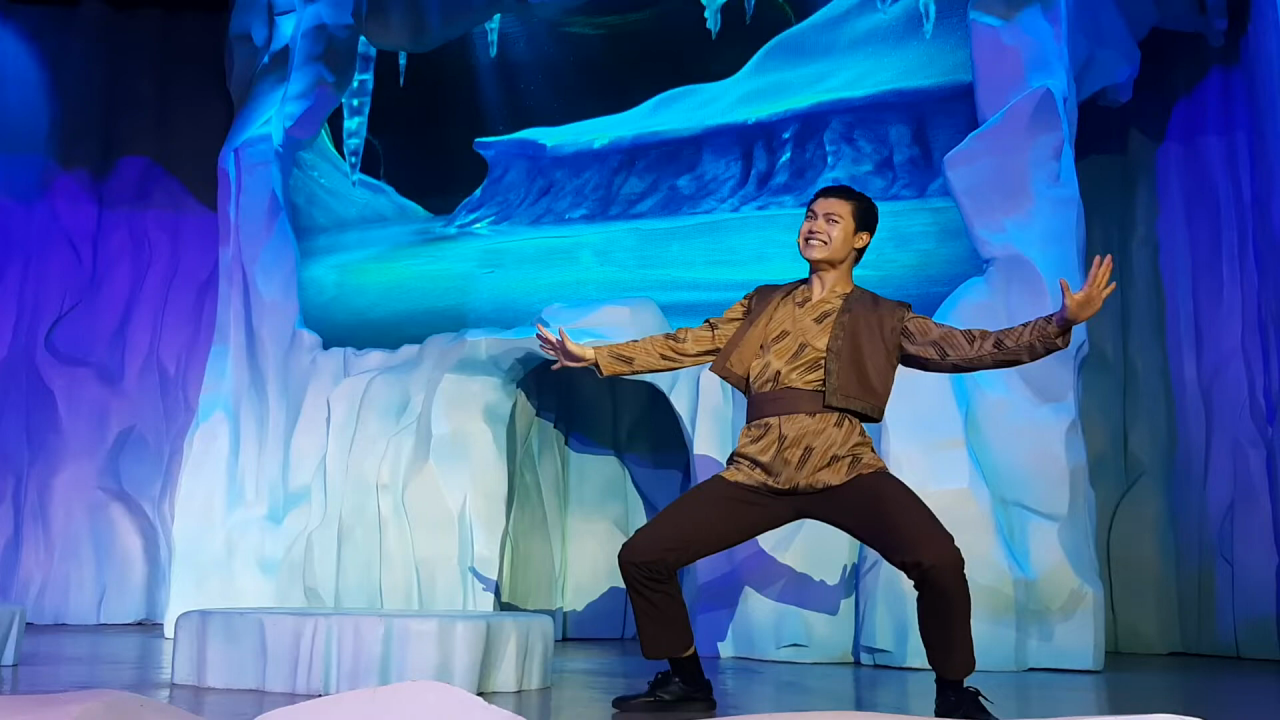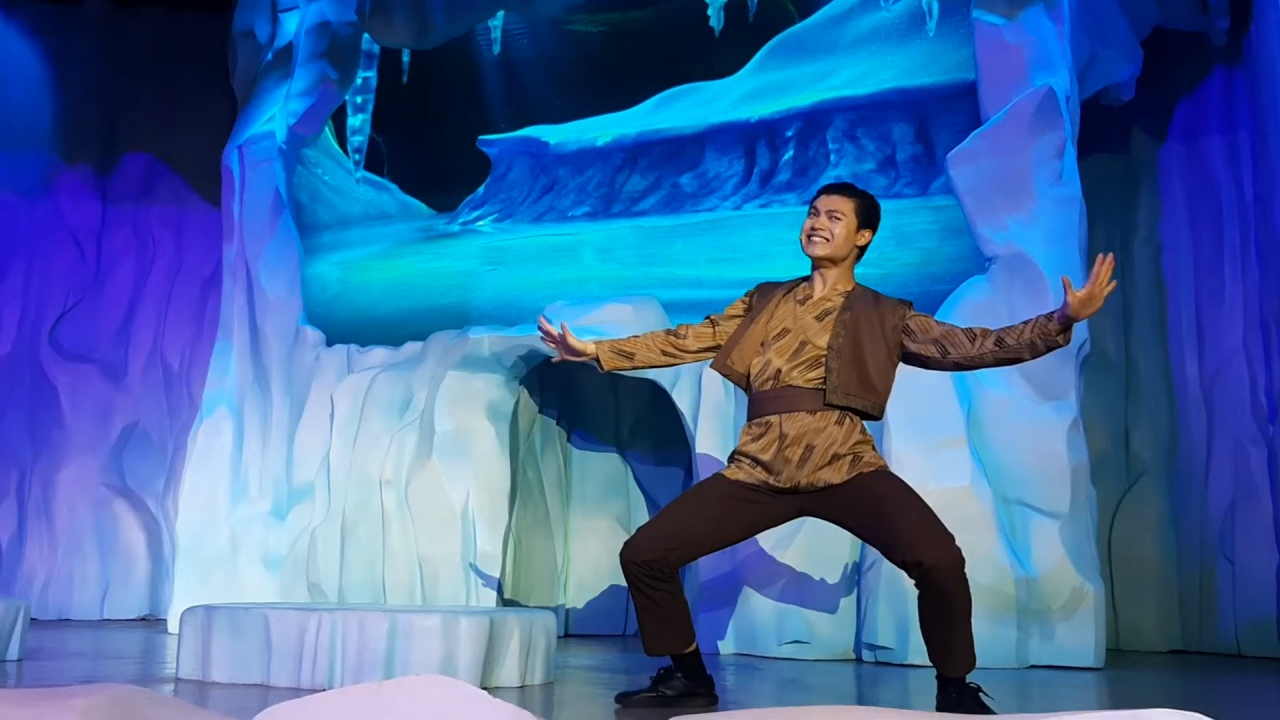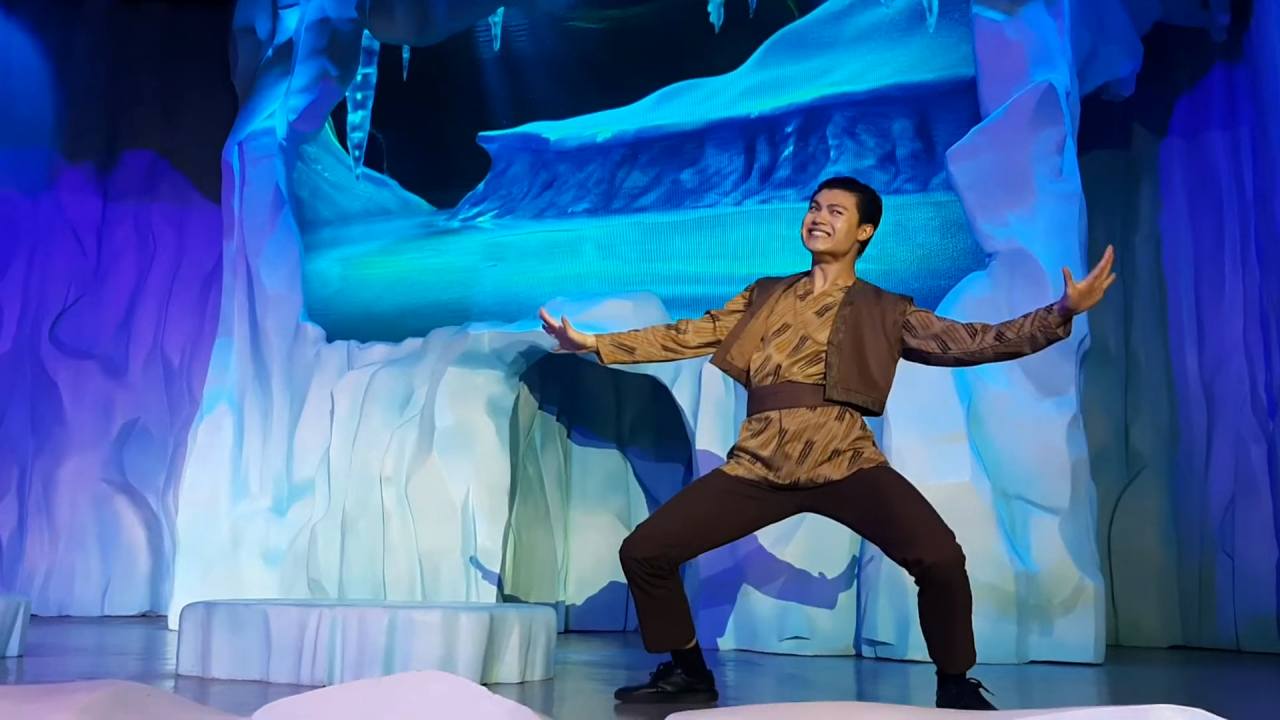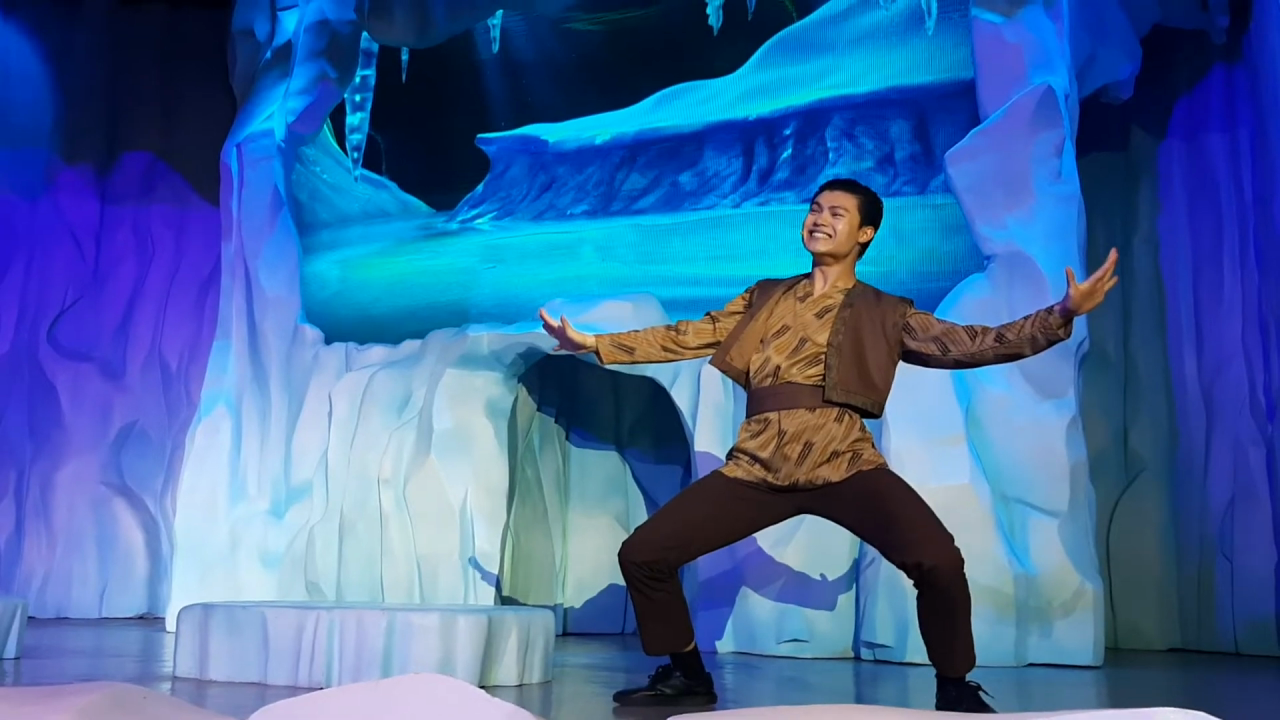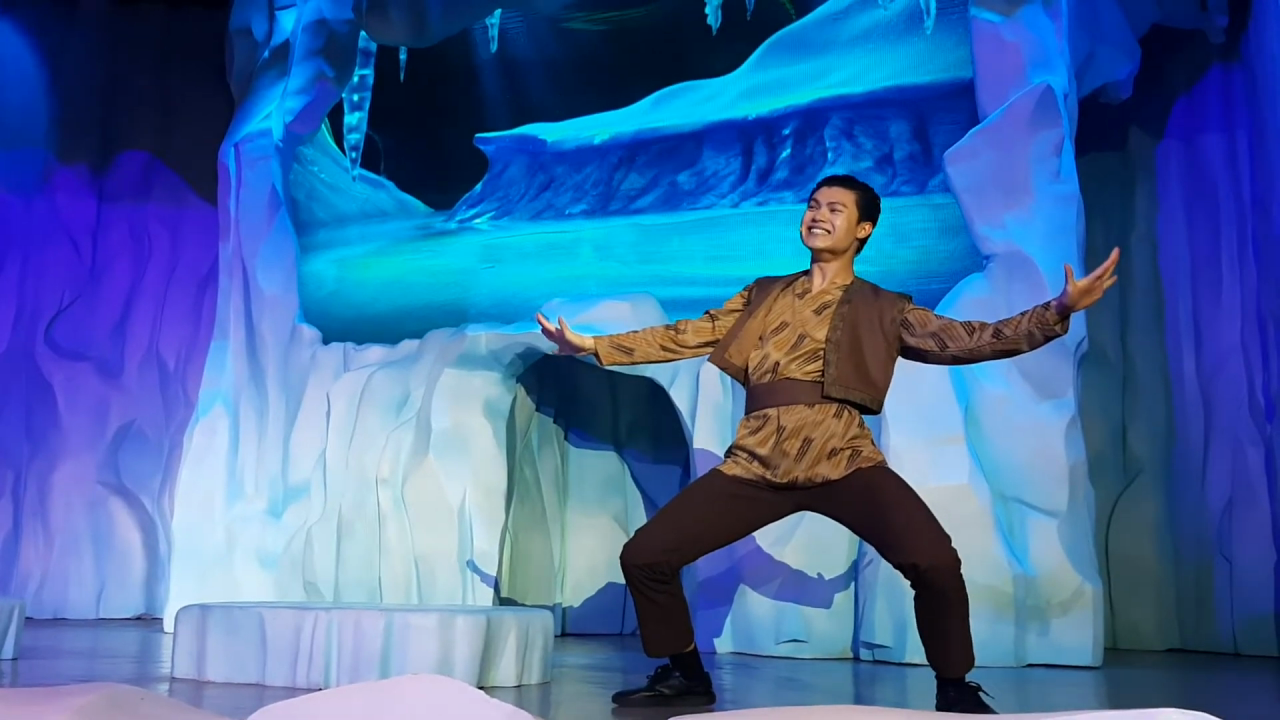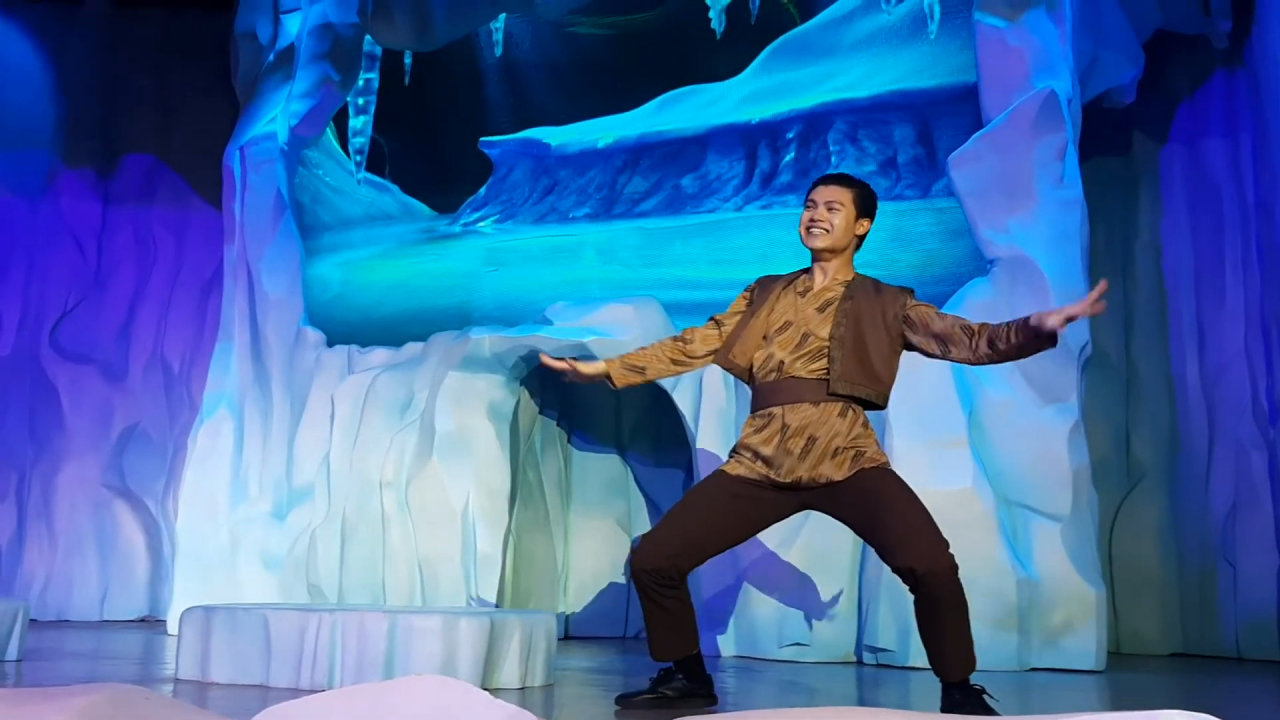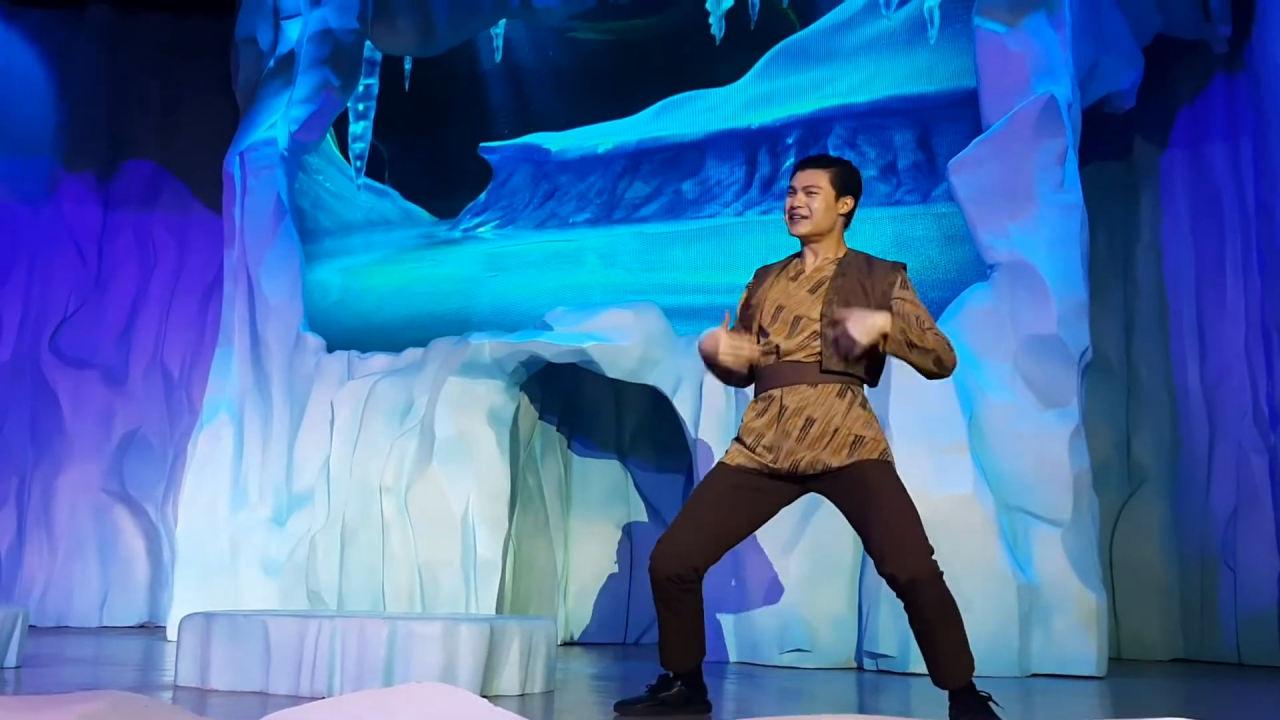
dt=0.4s
person 1, frame 1
left shoulder: (883, 318)
right shoulder: (762, 304)
left elbow: (964, 349)
right elbow: (687, 345)
left wrist: (1060, 322)
right wrist: (594, 355)
left hip: (844, 467)
right hip: (756, 472)
left knee: (940, 563)
right knee: (642, 557)
person 1, frame 2
left shoulder: (885, 316)
right shoulder: (764, 301)
left elbow: (968, 346)
right elbow: (689, 340)
left wrist: (1061, 320)
right wrist: (594, 350)
left hip: (844, 466)
right hip: (757, 470)
left knee: (940, 561)
right knee: (643, 554)
person 1, frame 3
left shoulder: (886, 312)
right shoulder: (764, 297)
left elbow: (967, 342)
right elbow: (689, 336)
left wrist: (1061, 313)
right wrist: (594, 342)
left hip: (845, 461)
right hip: (758, 465)
left knee: (941, 558)
right knee: (642, 552)
left ankle: (955, 685)
right ankle: (689, 673)
person 1, frame 4
left shoulder: (886, 314)
right shoulder: (764, 298)
left elbow: (970, 344)
right elbow: (688, 337)
left wrist: (1062, 314)
right wrist: (593, 343)
left hip: (843, 464)
right hip: (756, 467)
left knee: (940, 562)
right knee: (642, 554)
left ankle: (955, 688)
right ankle: (687, 676)
person 1, frame 5
left shoulder: (884, 310)
right shoulder: (762, 295)
left elbow: (966, 341)
right elbow: (686, 337)
left wrist: (1059, 310)
right wrist: (592, 344)
left hip: (842, 460)
right hip: (755, 463)
left knee: (936, 562)
right knee: (643, 556)
left ankle: (954, 688)
right ankle: (685, 676)
person 1, frame 6
left shoulder: (886, 304)
right shoulder: (766, 293)
left elbow: (970, 340)
right elbow: (695, 345)
left wrist: (1039, 327)
right wrist: (603, 367)
left hip: (846, 457)
right hip: (761, 461)
left knee: (930, 566)
right knee: (653, 559)
person 1, frame 7
left shoulder: (879, 277)
right shoulder: (767, 279)
left elbow: (941, 360)
right elbow: (740, 371)
left wrist: (888, 325)
right wrist: (714, 346)
left hip: (846, 439)
right hip: (763, 442)
left knee: (913, 570)
right knee: (671, 562)
